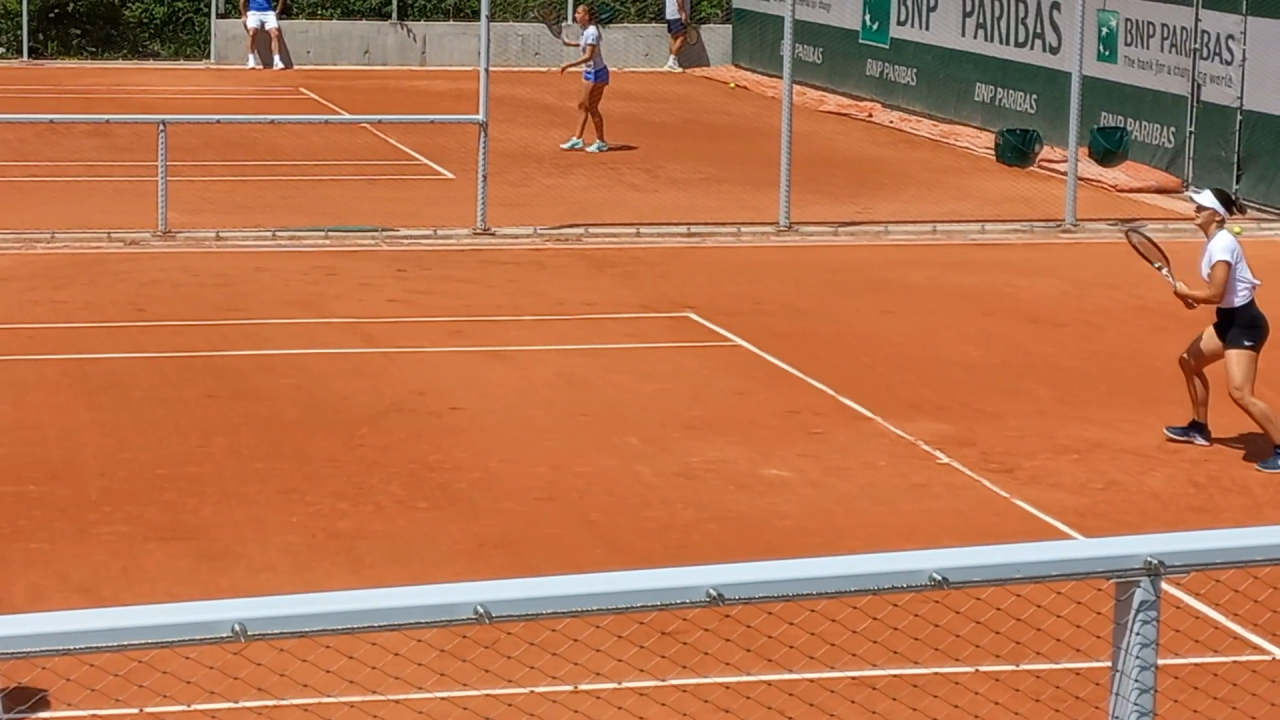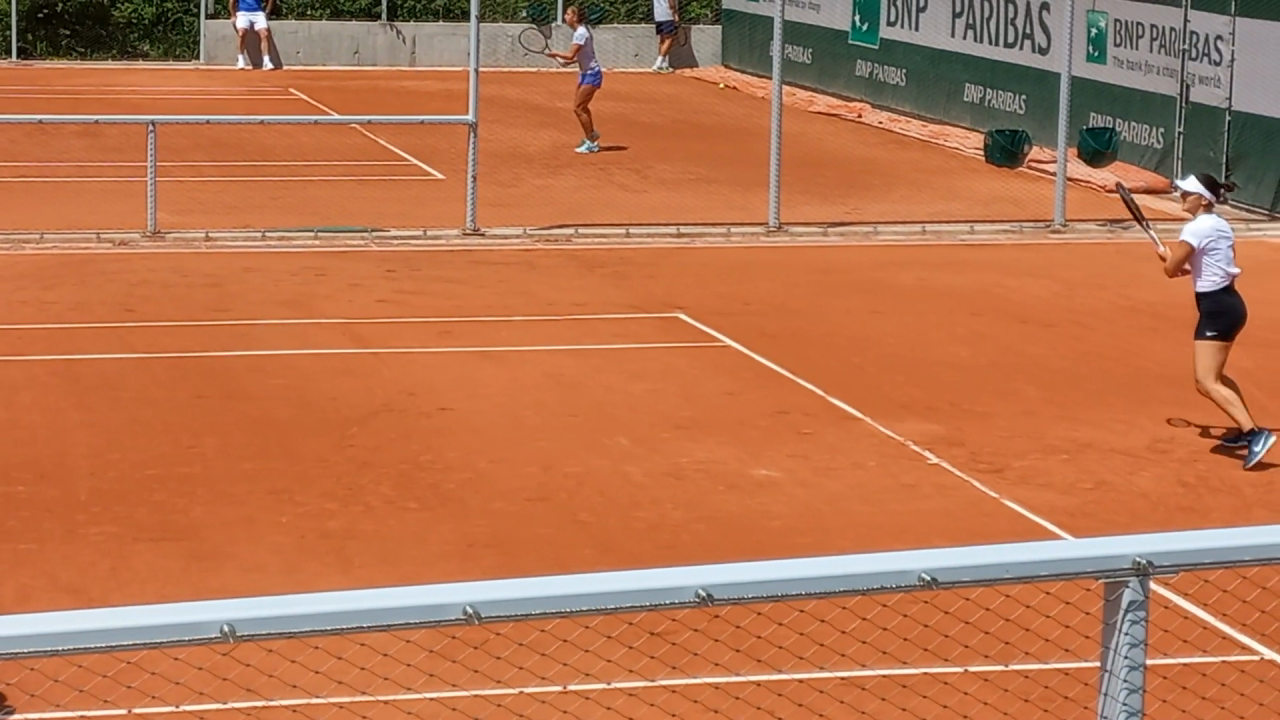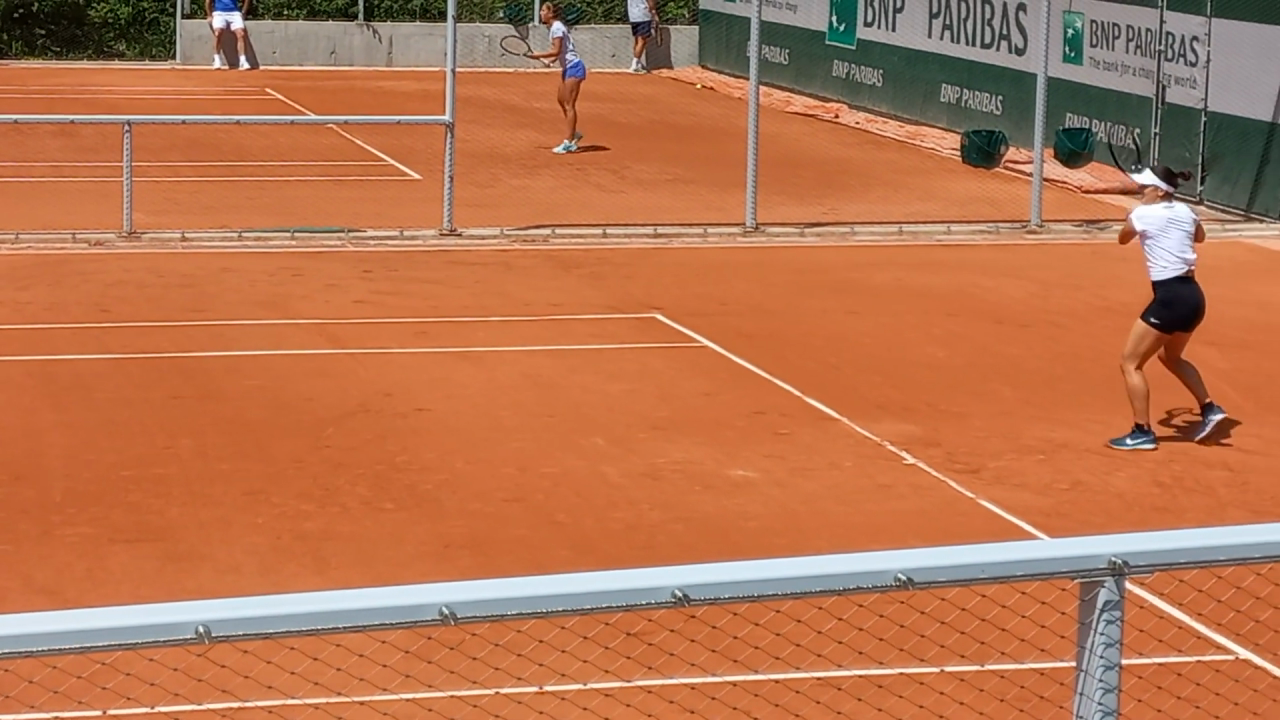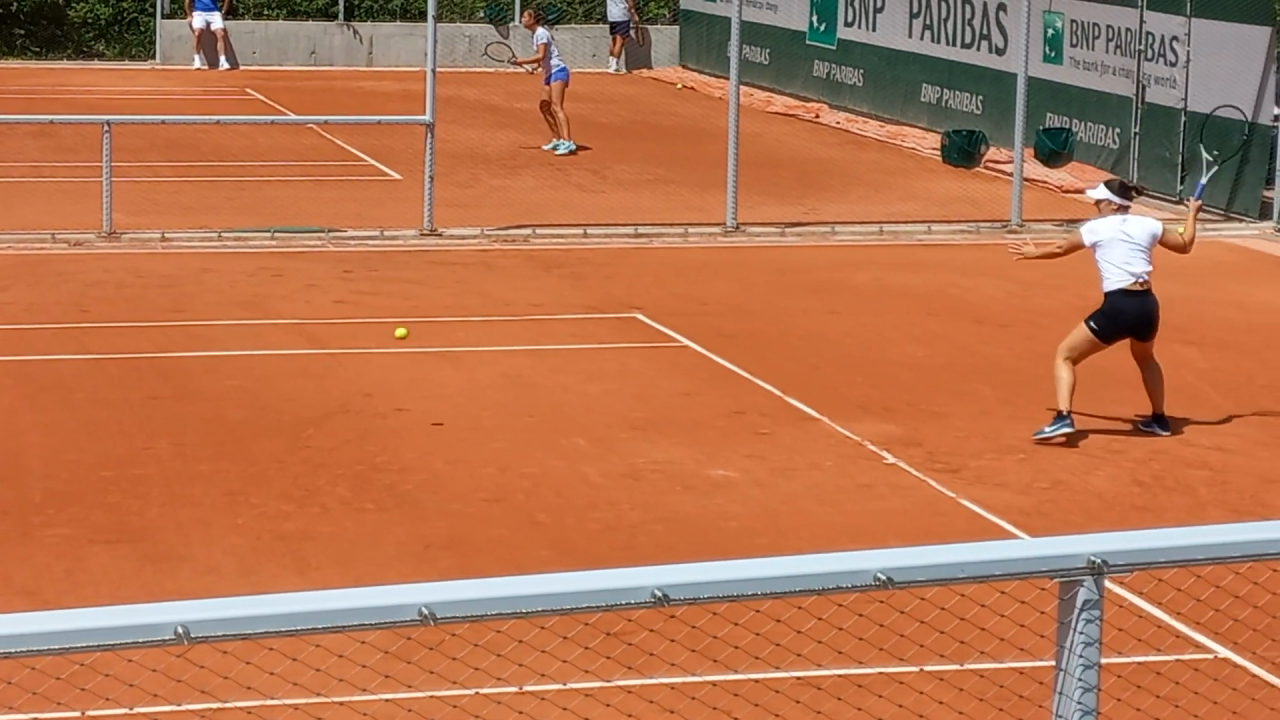
dt=0.2s
person 1, frame 1
left shoulder: (1221, 247)
right shoulder: (1217, 241)
left elbow: (1214, 293)
left wrist: (1186, 293)
right wrist: (1189, 296)
left hip: (1245, 324)
right hip: (1231, 320)
left knee: (1242, 394)
right knee: (1188, 359)
right ankle: (1199, 427)
person 1, frame 2
left shoulder: (1195, 228)
right shoulder: (1221, 224)
left elbow: (1170, 270)
left wrist: (1165, 256)
right wrist: (1188, 267)
left hip: (1217, 309)
right hip: (1230, 304)
left knee: (1206, 381)
right knee: (1211, 374)
left ankle: (1257, 435)
right ankle: (1246, 434)
person 1, frame 3
left shoulder: (1143, 214)
right shoulder: (1185, 212)
left elbow: (1123, 238)
right elbow: (1199, 236)
left wrist: (1134, 224)
left hip: (1171, 298)
right hip: (1194, 296)
left knee: (1130, 363)
right knee: (1170, 357)
left ankle: (1142, 432)
right ankle: (1209, 408)
person 1, frame 4
left shoulder: (1096, 228)
right shoulder: (1148, 224)
left elbow: (1060, 249)
right elbow: (1185, 245)
left wrist: (1033, 253)
right wrist: (1192, 215)
left hip: (1117, 307)
right hip: (1146, 306)
left knee: (1064, 356)
right knee: (1146, 359)
left ankle: (1063, 418)
right ankle: (1160, 420)
